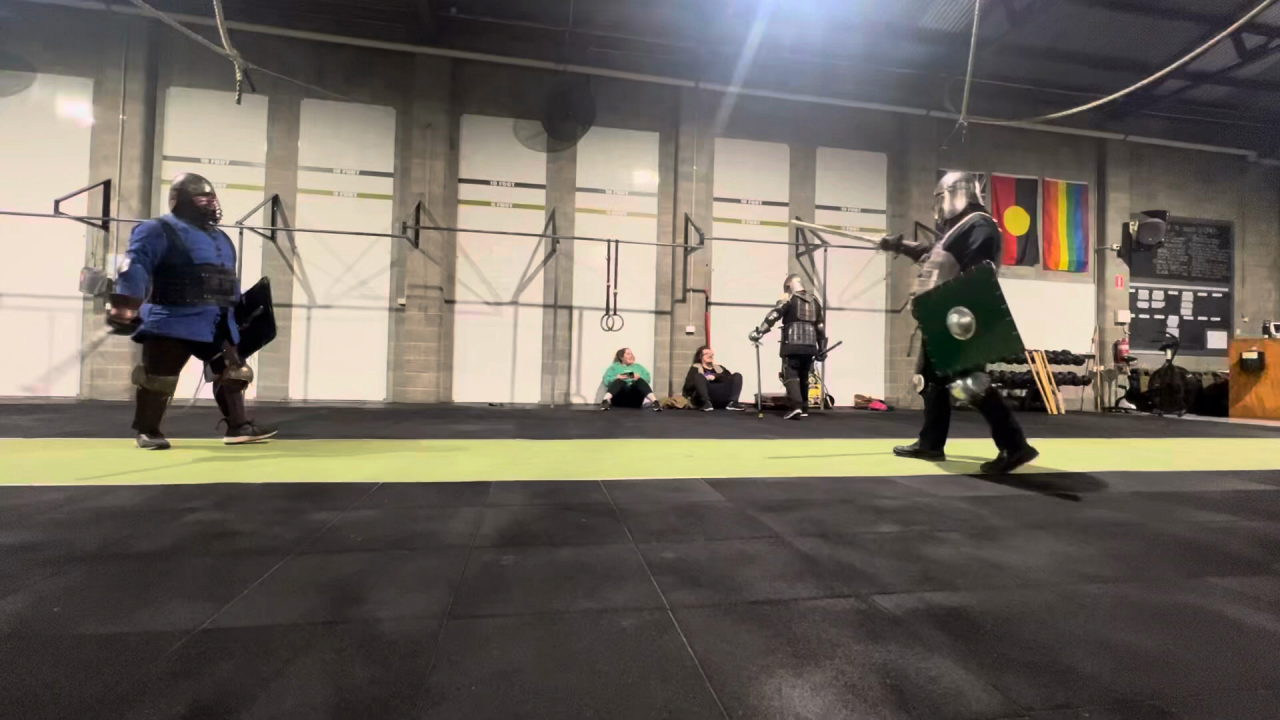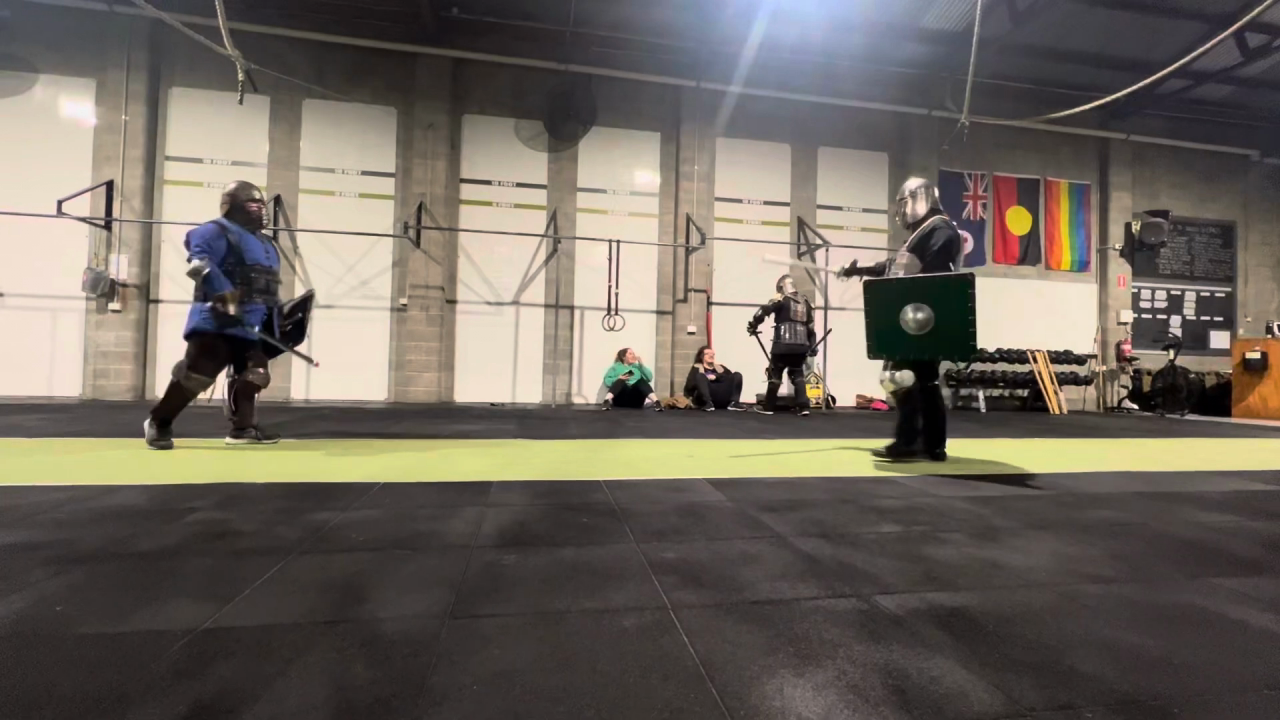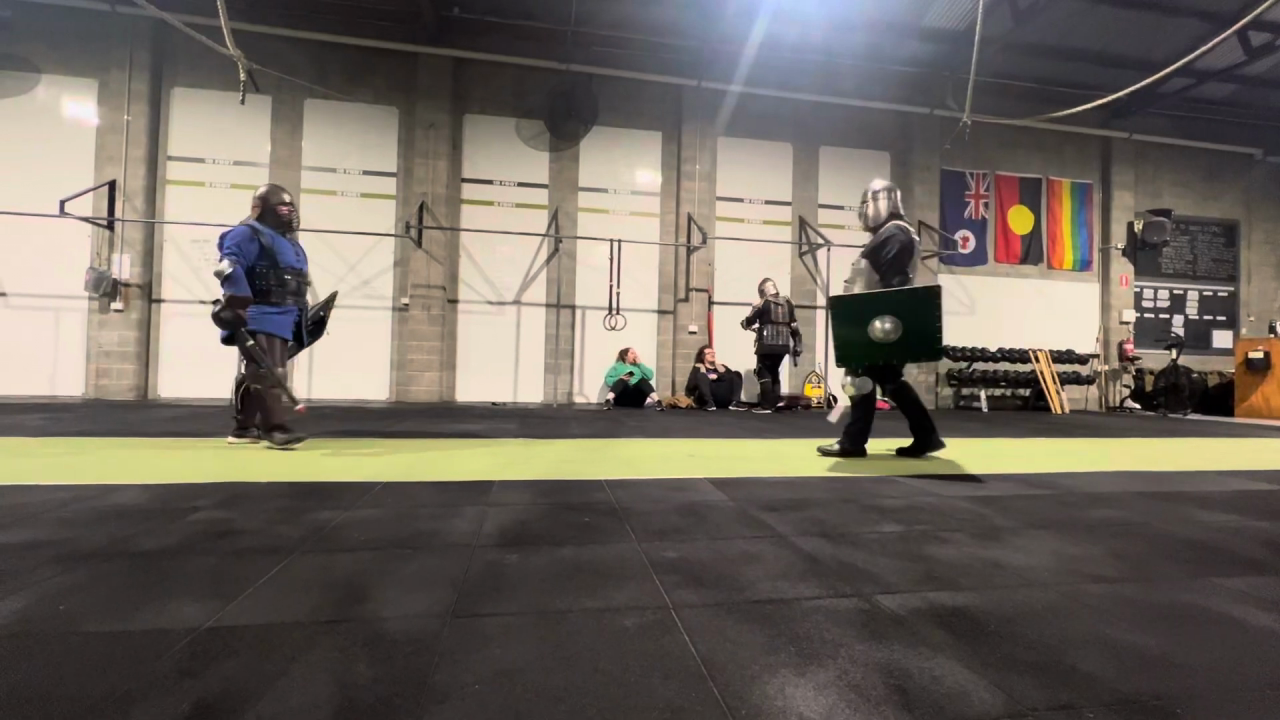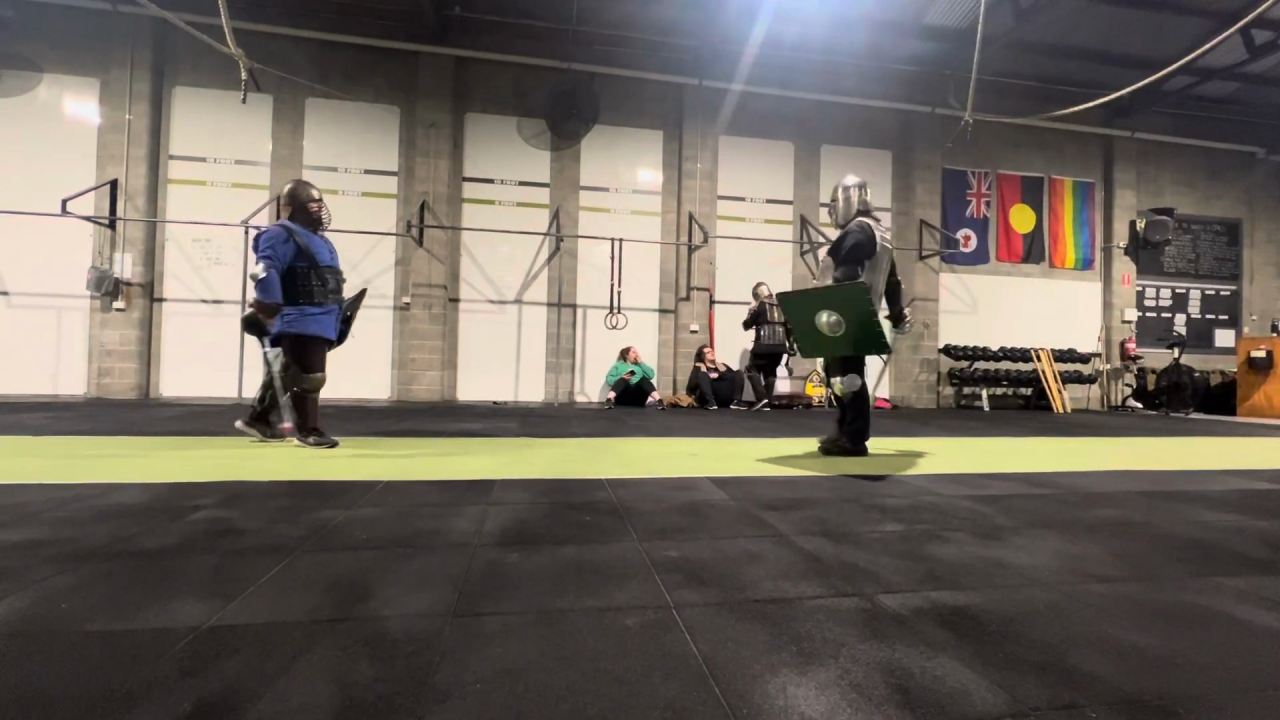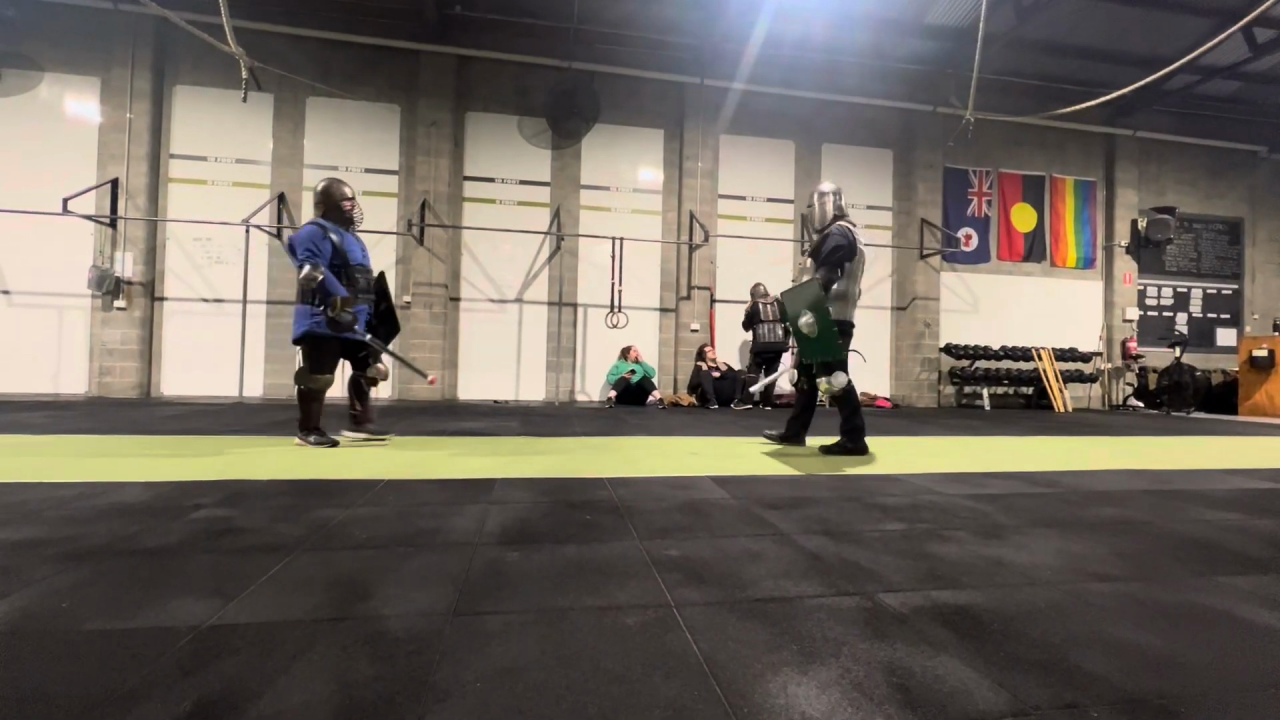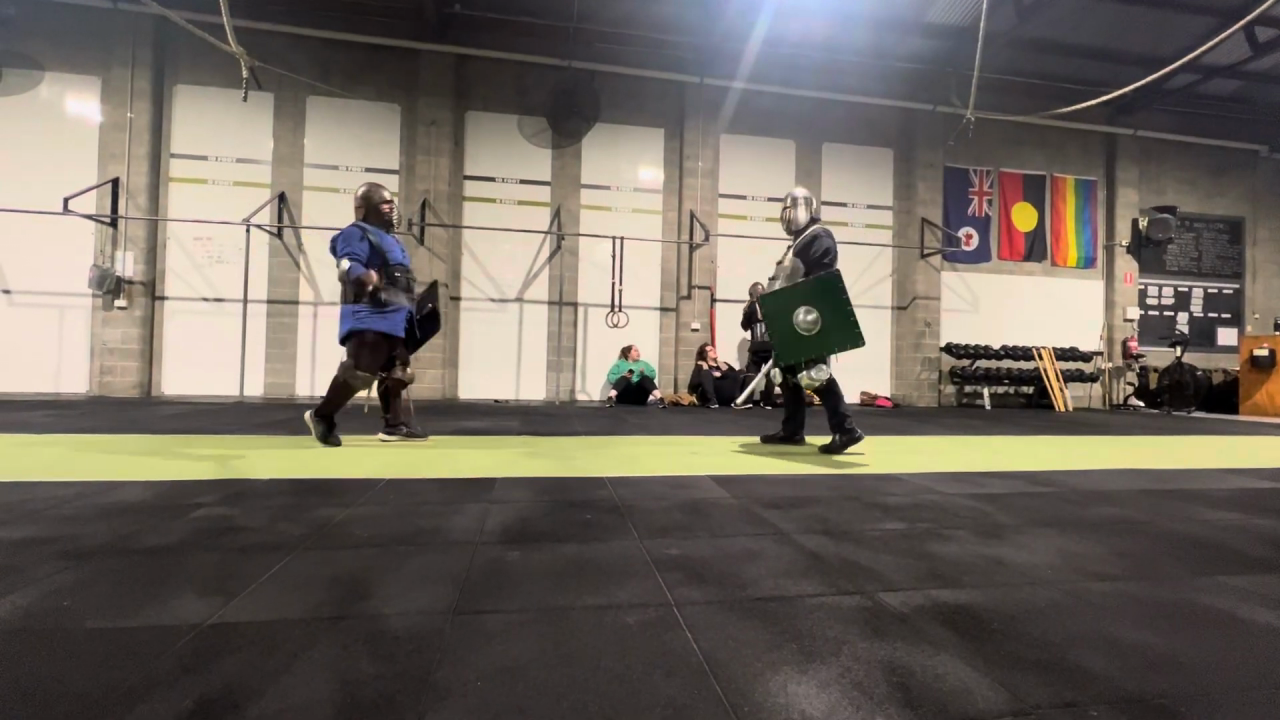
dt=0.4s
person 1, frame 1
left shoulder: (980, 226)
right shoulder: (958, 229)
right elbow: (931, 253)
right wrist: (900, 245)
left knee: (970, 382)
right knee: (932, 379)
left ankle: (1014, 445)
right ankle: (930, 443)
person 1, frame 2
left shoulder: (940, 229)
right shoulder: (925, 232)
left elbow: (939, 274)
right elbow: (896, 267)
right wrist: (859, 270)
left knee: (902, 373)
right knee: (925, 380)
left ankle: (906, 442)
right ankle: (932, 443)
person 1, frame 3
left shoulder: (894, 234)
right shoulder: (891, 235)
left elbow: (895, 282)
left knee: (862, 379)
right knee: (892, 382)
left ankle: (854, 441)
right ankle: (926, 437)
person 1, frame 4
left shoulder: (857, 231)
right shoulder: (875, 232)
left elbow: (845, 277)
right elbow: (888, 277)
right wrist: (898, 313)
left knee: (847, 377)
right knee: (840, 372)
left ankle: (855, 439)
right ankle: (847, 434)
person 1, frame 5
left shoulder: (838, 234)
right shoulder: (835, 236)
left elbow: (826, 277)
left hip: (829, 320)
left knee: (834, 376)
right knee: (805, 375)
left ankle: (854, 438)
right ankle: (795, 431)
person 1, frame 6
left shoulder: (819, 237)
right shoulder: (798, 243)
left knee: (813, 373)
right knee: (788, 376)
left ankle: (845, 430)
right ankle: (792, 430)
person 2, frame 1
left shoulder: (219, 238)
right shoulder: (160, 230)
left elbow: (230, 279)
right elbow: (133, 266)
right wrist: (125, 304)
left hip: (215, 323)
right hip: (174, 318)
left knee: (232, 370)
right knee: (159, 376)
left ankle: (239, 427)
right ankle: (147, 430)
person 2, frame 2
left shoulder: (262, 242)
right shoulder: (215, 232)
left elbow: (268, 282)
right elbow: (201, 266)
right wrist: (226, 298)
left hip: (253, 321)
right hip: (221, 318)
left knee: (253, 373)
right knee: (200, 370)
left ankle: (243, 428)
right ankle: (160, 423)
person 2, frame 3
left shoulder: (290, 243)
right shoulder: (248, 235)
left elbow: (296, 284)
right elbow: (230, 269)
left wrist: (304, 317)
right wrist: (237, 304)
left hip: (284, 320)
right hip: (260, 317)
left knee: (255, 372)
right knee: (269, 371)
left ankle: (244, 428)
right ankle: (274, 428)
person 2, frame 4
left shoulder: (317, 238)
right shoulder: (281, 235)
left elbow: (326, 279)
right elbow: (265, 273)
left wrist: (338, 314)
right wrist: (265, 308)
left hip: (320, 319)
right hip: (299, 318)
left knee: (294, 372)
right knee: (307, 374)
left ankle: (256, 419)
right ankle: (307, 430)
person 2, frame 5
left shoulder: (348, 235)
right shoulder: (314, 233)
left elbow: (361, 277)
right elbow: (314, 273)
left wrist: (365, 309)
right wrist: (341, 303)
left hip: (354, 319)
right hip: (323, 318)
left knee: (368, 367)
right knee: (317, 374)
left ankle: (360, 422)
right ankle: (309, 430)
person 2, frame 6
left shoulder: (388, 238)
right shoulder: (356, 234)
right elbow: (347, 266)
left wrist: (410, 312)
right wrist: (368, 281)
left hip: (393, 318)
right hip: (368, 317)
left knee: (397, 372)
right knee: (360, 370)
left ankle: (395, 426)
right ankle: (322, 417)
